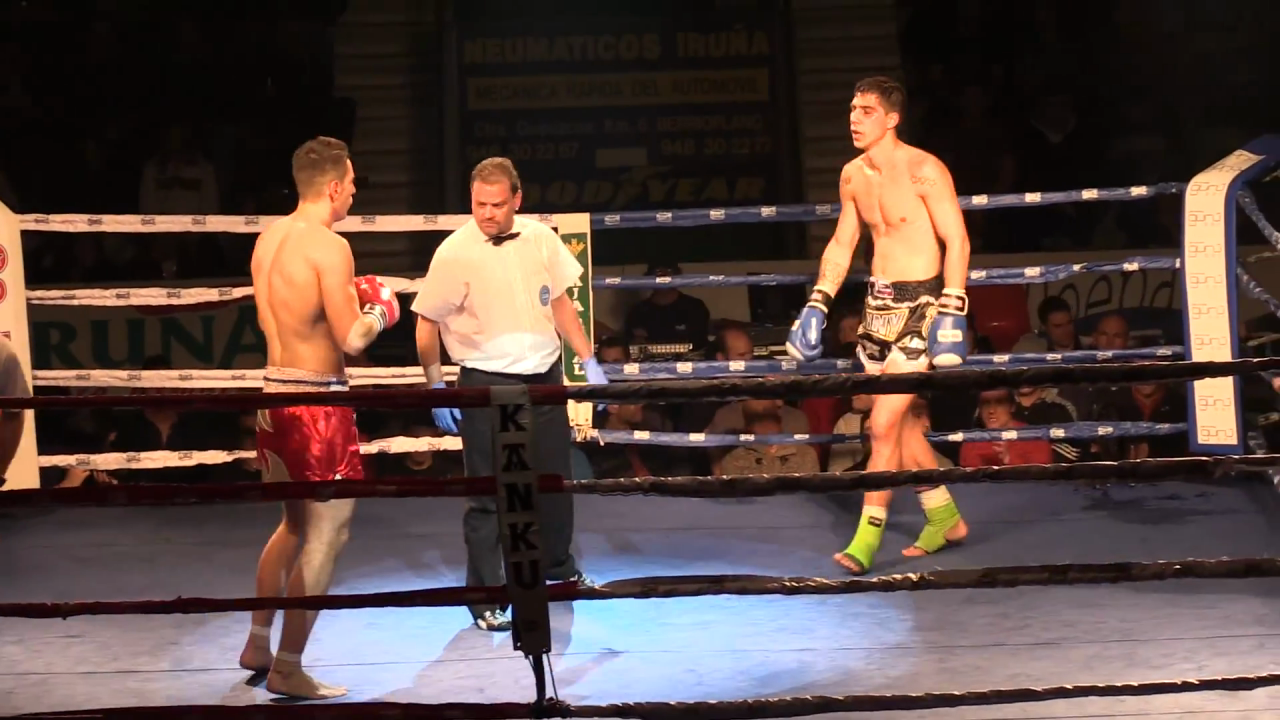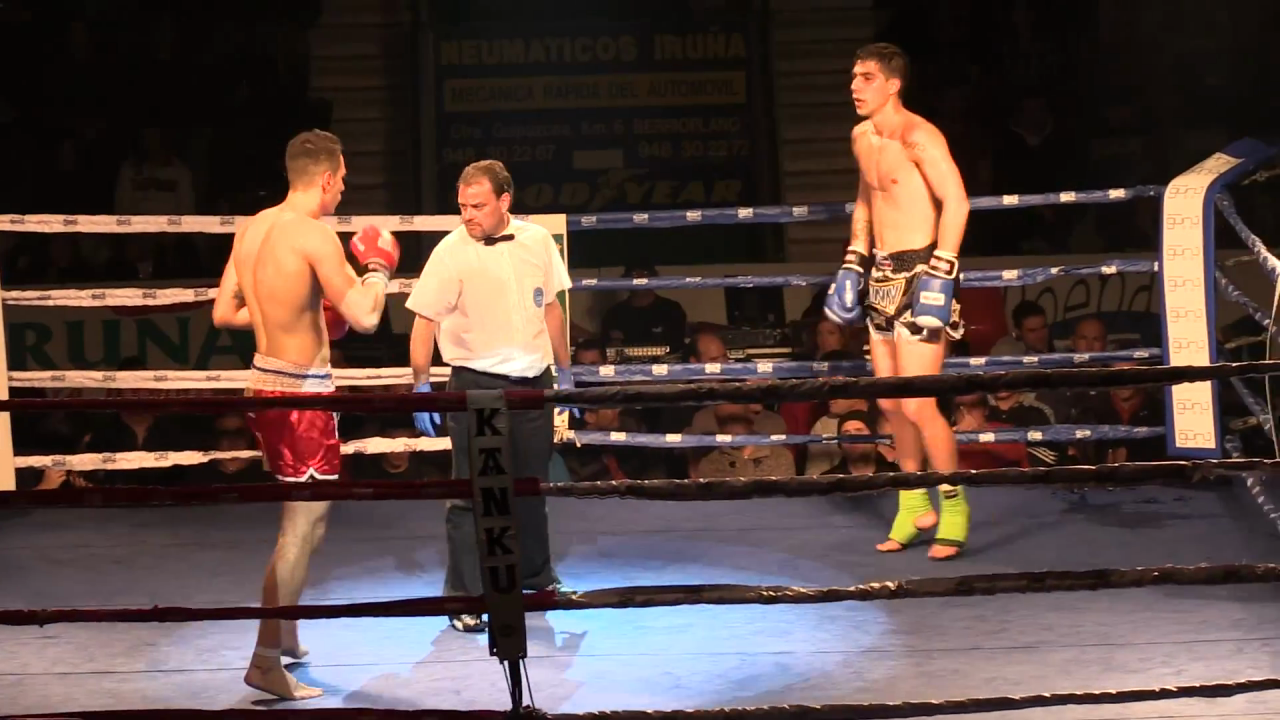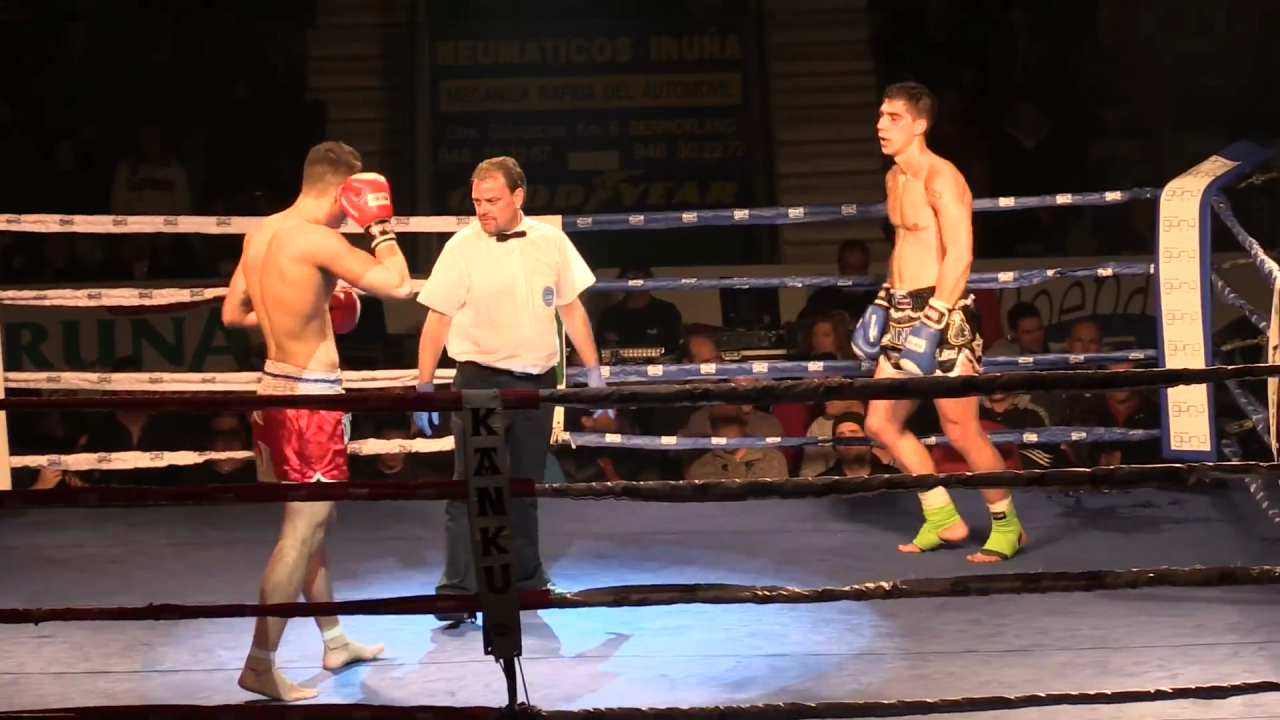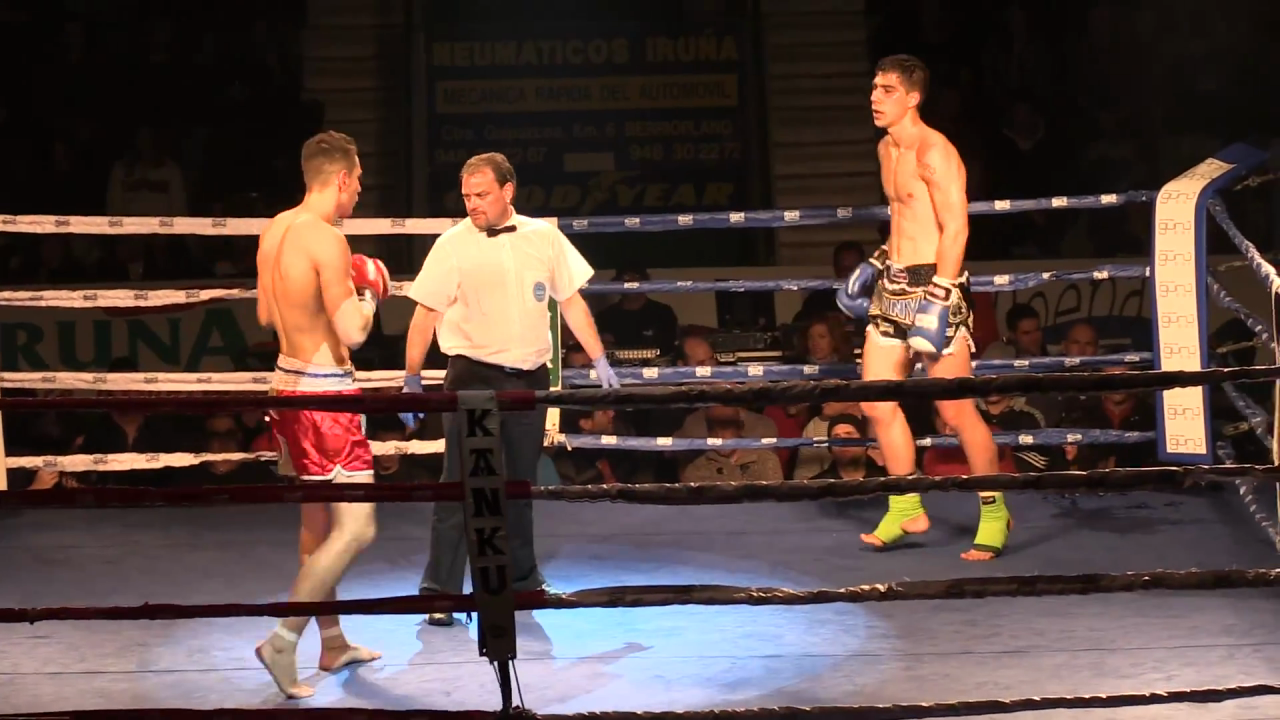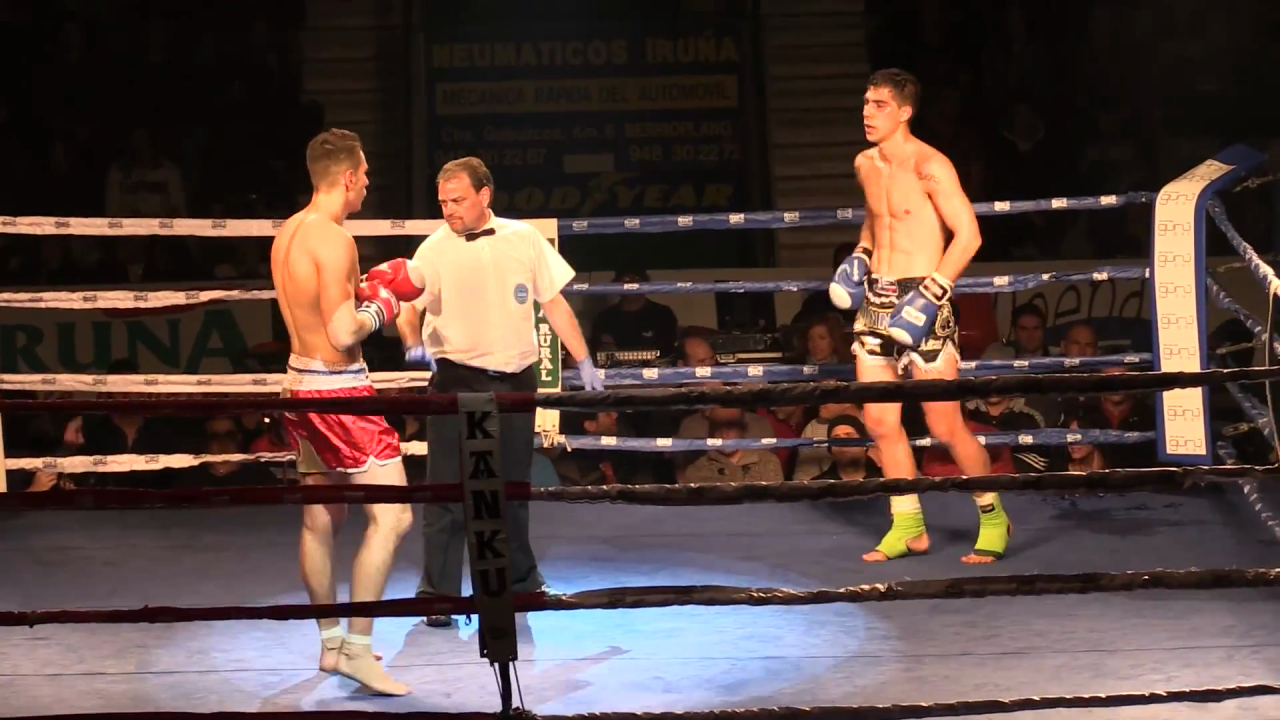
dt=0.2s
person 1, frame 1
left shoulder: (268, 239)
right shoulder: (329, 246)
right elbow: (350, 340)
right wrist: (380, 313)
left hip: (275, 396)
right hip: (317, 404)
left knee: (293, 524)
right knee: (326, 537)
left ankle: (258, 644)
right ankle: (287, 667)
person 1, frame 2
left shoulder: (252, 229)
right shoulder: (316, 236)
left elbow: (224, 314)
right elbow: (366, 317)
right wrist: (378, 268)
left hip: (264, 384)
right hip: (301, 393)
left knee: (299, 512)
right knee: (303, 531)
left ankle: (280, 628)
right ankle: (266, 662)
person 1, frame 3
left shoulder: (261, 233)
right shoulder: (315, 240)
left elbow: (233, 313)
right elbow: (396, 285)
right wrist: (380, 226)
left hip: (276, 390)
right hip: (311, 399)
left knee: (310, 524)
right knee: (300, 537)
left ankle: (335, 642)
right ankle: (259, 664)
person 1, frame 4
left shoulder: (276, 231)
right shoulder: (325, 239)
right elbow: (352, 334)
right wrist: (367, 292)
left hip: (290, 385)
right hip: (322, 395)
left knee: (320, 521)
right knee: (357, 529)
left ankle: (333, 642)
right ankle: (282, 639)
person 1, frame 5
left shoulder: (290, 231)
right shoulder: (334, 239)
right elbow: (343, 334)
left wrist: (365, 287)
right wrist: (381, 306)
left hip: (301, 385)
right hip: (337, 392)
left knee: (320, 521)
right knee: (393, 516)
left ankle: (333, 643)
right ankle: (356, 648)
person 2, frame 1
left shoulder: (924, 170)
right shoulder: (852, 174)
left elbow: (957, 241)
right elbow: (843, 243)
left wrist: (951, 315)
right wrist: (817, 304)
left hip: (919, 306)
right hip: (880, 304)
left knee: (883, 427)
right knee: (897, 426)
left ankle: (865, 540)
right ankle: (945, 519)
person 2, frame 2
left shoulder: (918, 134)
right shoulder: (861, 136)
left elbow: (956, 202)
left wrist: (940, 276)
right wrist: (852, 266)
left hip: (920, 277)
right hip: (882, 277)
left knee: (915, 404)
right knee: (889, 402)
left ankle: (954, 510)
right ankle: (914, 506)
person 2, frame 3
left shoulder: (941, 178)
right shoulder: (896, 175)
left elbow: (959, 255)
left wrist: (932, 324)
right wrist: (881, 304)
left hip: (941, 317)
right hip: (904, 315)
left knee: (961, 433)
right knee: (881, 425)
left ankle: (1006, 526)
right ankle: (943, 517)
person 2, frame 4
left shoulder: (934, 151)
right shoulder: (887, 147)
left elbow: (956, 229)
left wrist: (938, 301)
right wrist: (876, 264)
left hip: (933, 291)
right hip: (892, 288)
left knee: (956, 412)
right knee: (875, 402)
left ankle: (994, 514)
right ankle: (906, 507)
person 2, frame 5
left shoulder: (931, 166)
right shoulder: (866, 163)
left elbow: (969, 235)
left wrist: (929, 296)
right wrist: (860, 259)
left hip: (921, 301)
right hip: (874, 302)
left knee: (945, 427)
right knee: (880, 422)
left ankle: (993, 519)
right ankle: (909, 526)
person 3, frame 1
left shoulder: (541, 238)
right shoulder: (456, 252)
left elbow: (561, 303)
right elbow: (427, 323)
left wrist: (590, 360)
right wrist: (436, 386)
left hip: (544, 378)
right hip: (487, 385)
left knee: (555, 480)
right knee: (489, 494)
left ankle: (559, 566)
person 3, frame 2
left shoulder: (538, 241)
right shoulder: (451, 252)
right elbow: (424, 323)
left wrist: (565, 372)
right wrist: (421, 388)
left hip: (533, 382)
right hip: (477, 385)
left knee: (532, 484)
right knee: (472, 493)
left ankle: (536, 576)
right ankle: (464, 597)
person 3, frame 3
left shoulder: (552, 241)
right shoulder: (462, 247)
left elbow: (571, 308)
right elbow: (438, 319)
left wrist: (593, 370)
right wrist: (424, 386)
left hip: (537, 382)
right hip: (482, 380)
left knee: (525, 485)
left ankle: (526, 577)
right ankle: (457, 589)
person 3, frame 4
left shoulder: (545, 237)
right shoulder: (452, 244)
left elbow: (571, 302)
right elbow: (426, 314)
left wrist: (600, 362)
right wrist: (412, 379)
left hip: (530, 377)
right hip: (473, 376)
left knee: (520, 484)
right knee: (461, 484)
left ankle: (522, 578)
right ankle: (440, 590)
person 3, frame 5
left shoulder: (524, 239)
right shoulder: (434, 250)
left elbow: (554, 304)
right elbow: (410, 312)
left wrist: (585, 363)
right wrist: (413, 344)
left hip: (516, 380)
right hip: (457, 380)
left knee: (514, 486)
right knee: (448, 490)
left ankle: (520, 580)
right ankle: (438, 592)
